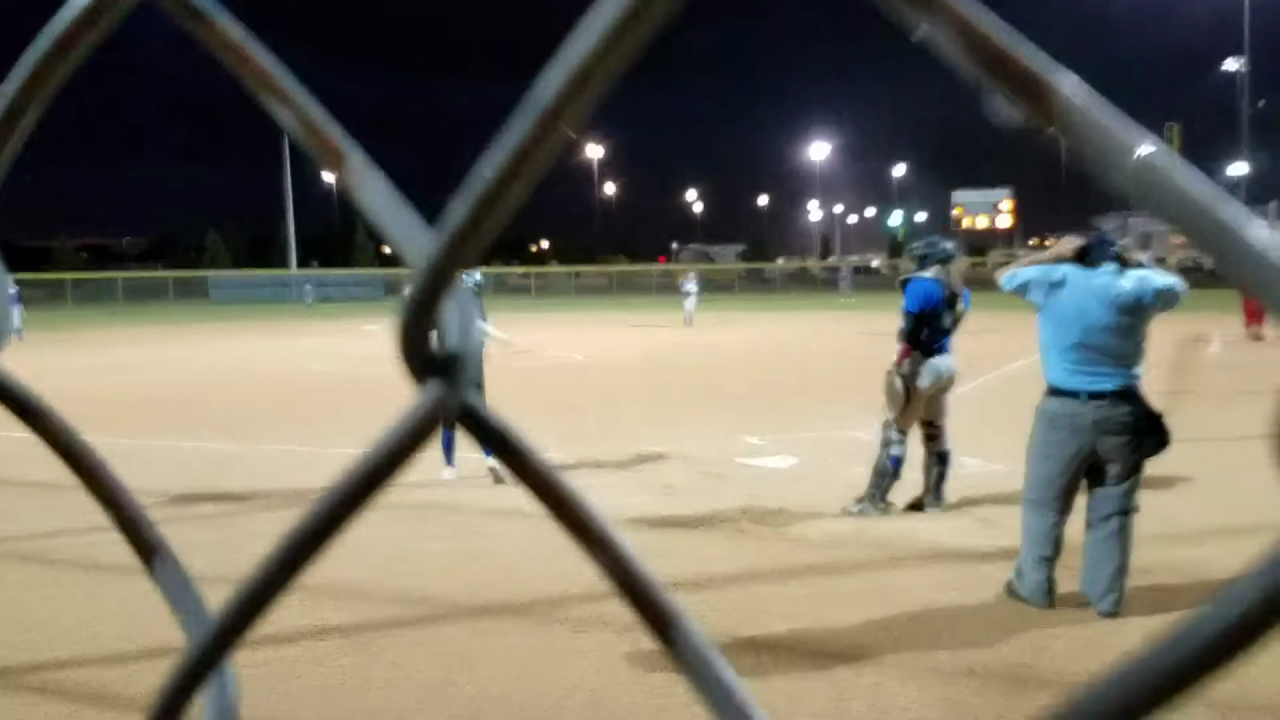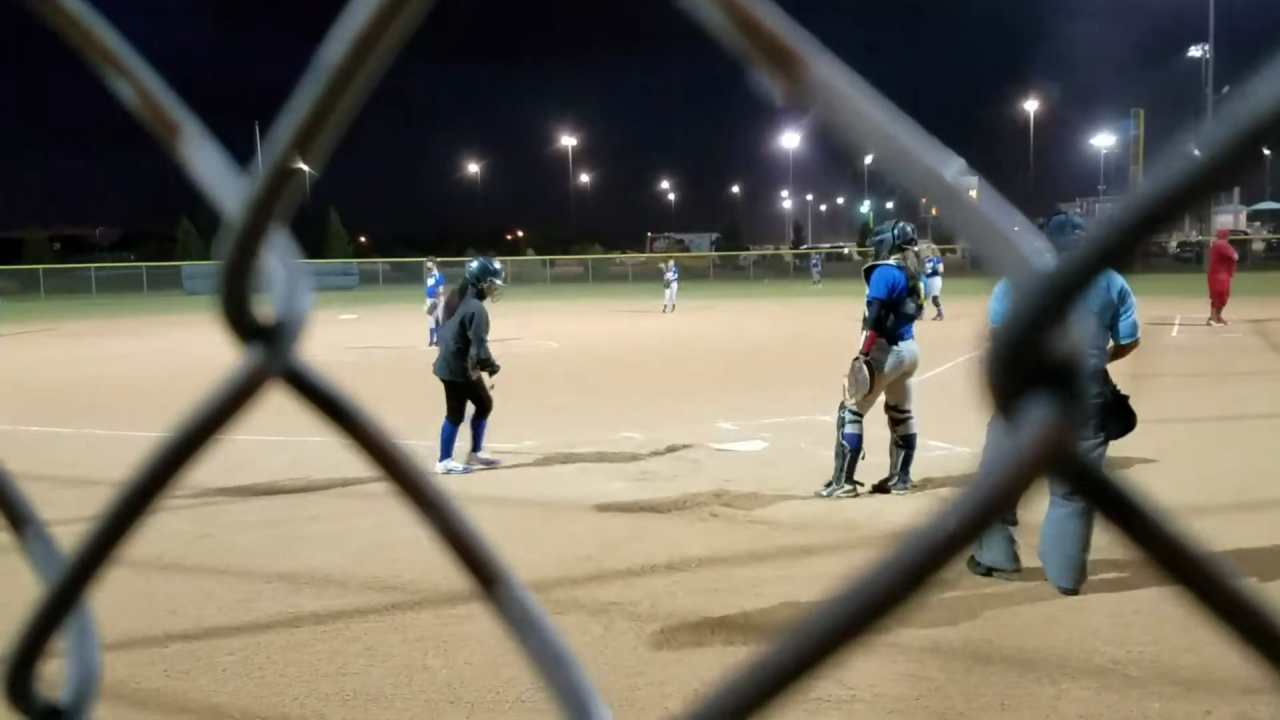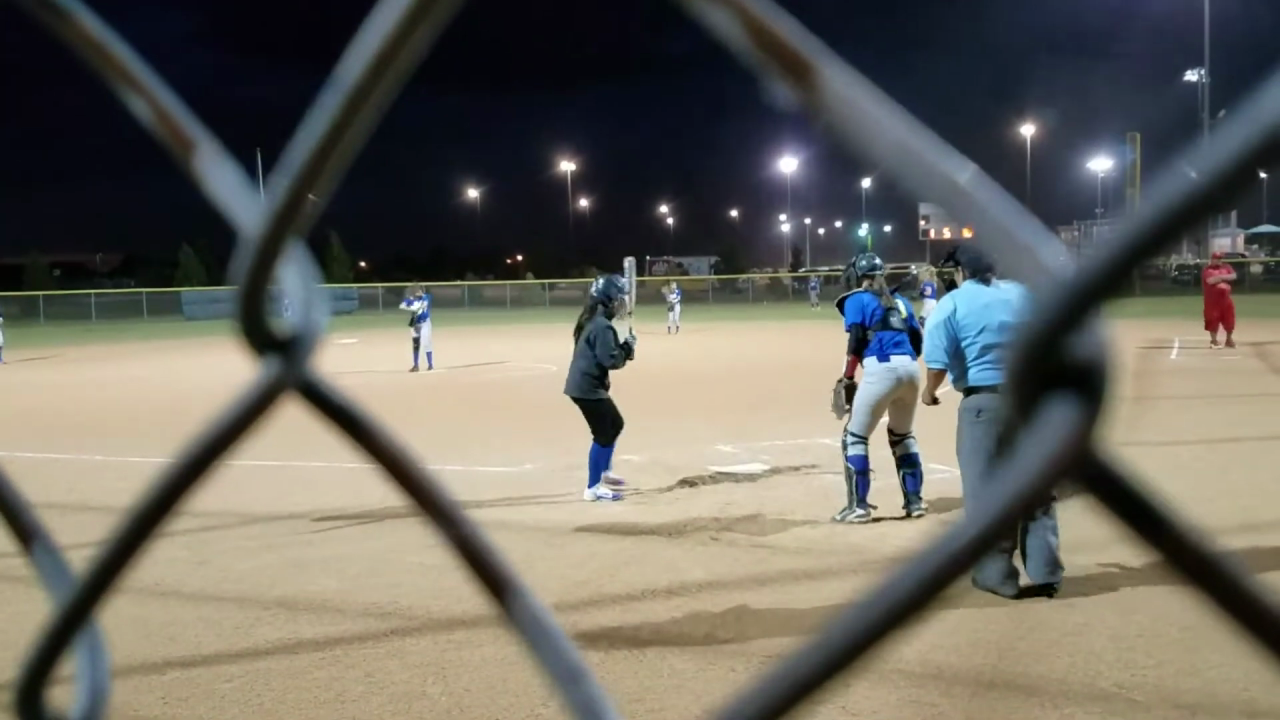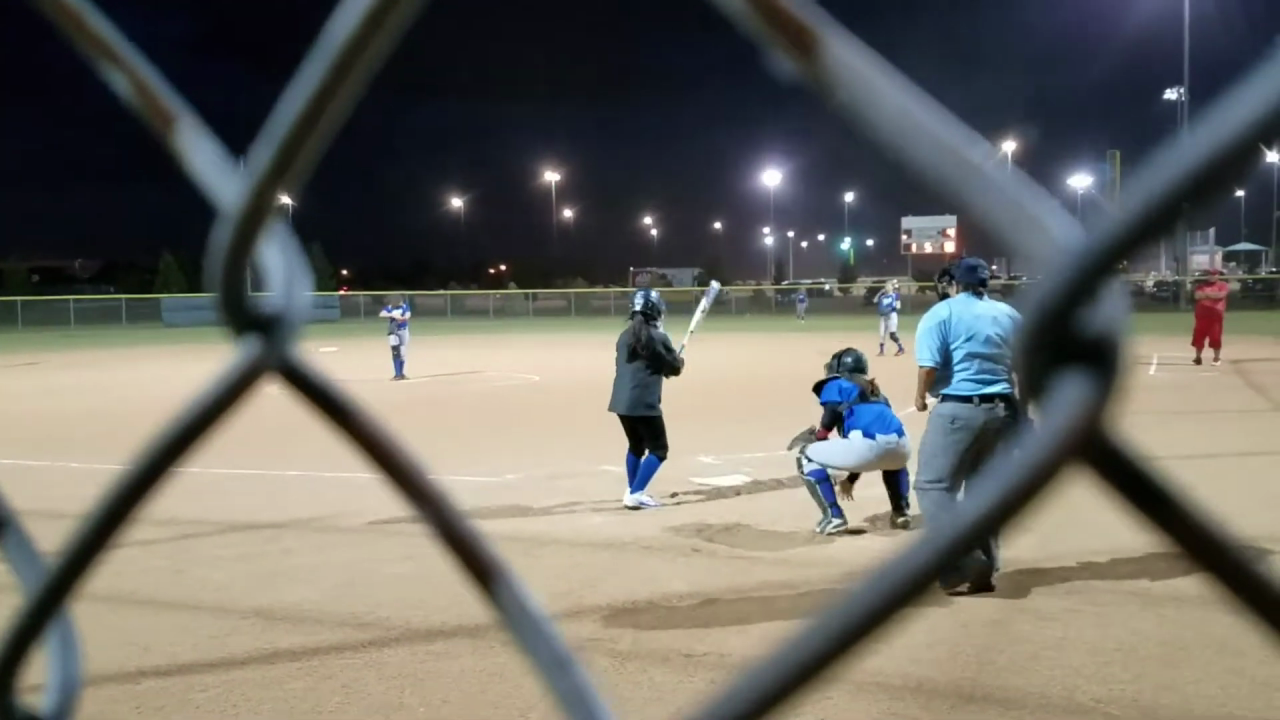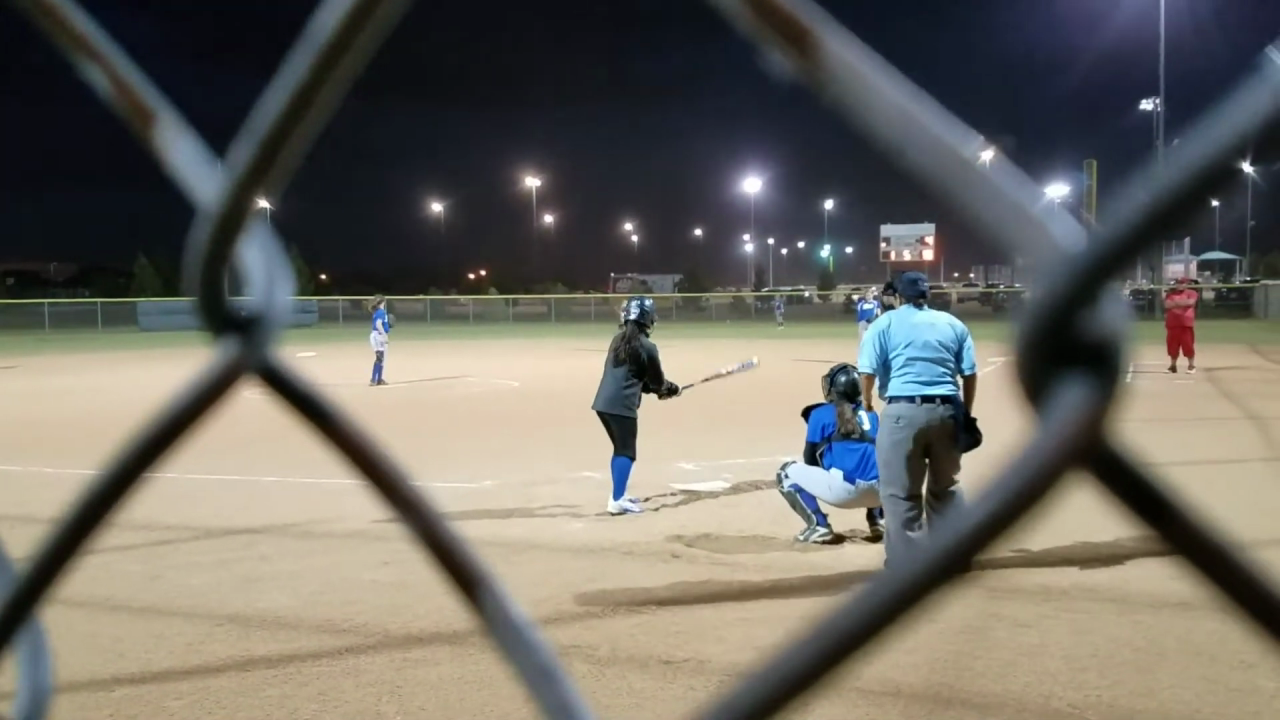
dt=1s
person 1, frame 1
left shoulder: (1056, 280)
right shoulder: (1139, 286)
left elbow: (1004, 276)
right elbow: (1178, 285)
left wrist: (1053, 255)
right wrist: (1138, 266)
left hip: (1064, 409)
right hip: (1120, 411)
left knee: (1044, 500)
right knee: (1112, 508)
left ankle: (1034, 585)
right ankle: (1106, 596)
person 1, frame 2
right shoulder: (1112, 281)
left elbow: (999, 327)
right elbow: (1129, 340)
right hip: (1087, 389)
right knee: (1074, 485)
left ankle: (996, 554)
right ankle: (1066, 572)
person 1, frame 3
left shoulder: (951, 304)
right shoulder: (1026, 294)
left elbow: (939, 360)
left wrist: (929, 391)
left hip: (984, 403)
left knee: (986, 490)
left ankle: (997, 573)
right ankle: (1045, 572)
person 1, frame 4
left shoulder: (942, 313)
right shoulder: (1011, 316)
left elbow: (929, 366)
left wrist: (920, 396)
right wrist: (1021, 411)
left hip: (957, 410)
right hip: (1001, 411)
left knee: (933, 484)
left ankle: (961, 561)
right ankle: (983, 569)
person 1, frame 5
left shoulder: (885, 323)
right shoulder: (953, 324)
left elbow: (868, 371)
right elbow: (970, 374)
left wrist: (867, 399)
right wrist: (966, 412)
left hip: (903, 411)
right hip: (946, 410)
left knee: (900, 491)
right knee: (944, 486)
person 2, frame 1
left shoulder: (920, 285)
right shoulder: (958, 291)
left elbow: (911, 331)
left wrist: (897, 367)
left hip: (922, 365)
right hip: (947, 364)
left knee: (895, 431)
right knee: (935, 431)
left ankle: (876, 499)
right ankle: (934, 496)
person 2, frame 2
left shoulder: (884, 272)
right shoulder: (916, 277)
left elbow: (876, 317)
right elbow: (912, 313)
left wrist: (862, 354)
left hip: (886, 351)
right hip: (909, 349)
left knee: (851, 412)
right knee: (901, 414)
left ankle: (843, 481)
right ankle: (900, 478)
person 2, frame 3
left shoulder: (857, 299)
right shoulder: (899, 300)
left elbow: (857, 339)
right elbow: (918, 342)
left wrist: (847, 377)
left hip: (881, 371)
right hip: (910, 369)
left knee: (854, 437)
right knee: (903, 435)
left ankle: (858, 506)
right ankle: (914, 501)
person 2, frame 4
left shoulder: (833, 384)
right shoulder: (873, 390)
left elbow: (832, 413)
left wrist: (819, 435)
right wrist: (851, 478)
left hip: (866, 443)
right hip: (900, 447)
left knee: (807, 455)
left ankle: (833, 517)
right ankle: (901, 511)
person 2, frame 5
left shoulder: (821, 413)
right shoulder: (869, 414)
left elbow: (809, 458)
left hip: (844, 489)
right hip: (877, 491)
left knee: (786, 472)
left ankle: (819, 526)
right ankle: (876, 522)
person 3, frame 1
left shoulder: (448, 306)
right shoulder: (477, 311)
right hip: (471, 373)
left knee: (448, 421)
left ankle: (449, 467)
right ankle: (491, 458)
person 3, frame 2
left shoulder: (458, 300)
right shoulder: (476, 308)
right elbow: (479, 345)
right wrist: (491, 368)
left hip: (460, 366)
right hip: (456, 368)
left knee: (485, 404)
right knee: (455, 414)
left ankle: (475, 453)
right ankle: (444, 461)
person 3, frame 3
left shoulder: (592, 320)
right shoulder: (602, 326)
right elbow: (612, 361)
left wrist: (626, 347)
right wrist: (628, 347)
left hip: (584, 385)
right hip: (588, 388)
left knee: (614, 423)
right knee: (604, 434)
left ankle: (601, 472)
right ankle: (593, 488)
person 3, frame 4
left shoulder: (624, 336)
right shoulder: (658, 338)
right elbow: (675, 368)
right wrist: (679, 361)
left hip: (622, 402)
right hip: (644, 404)
left knee: (636, 446)
right knee: (658, 450)
left ankle: (633, 490)
right ankle: (635, 494)
person 3, frame 5
left shoulder: (618, 340)
right shoulder: (646, 347)
right elbow: (656, 378)
left wrist: (657, 389)
right wrist: (670, 389)
left hip: (604, 402)
right hip: (621, 405)
left knee: (620, 450)
right knee: (626, 453)
left ankle: (618, 495)
right ankle: (617, 501)
